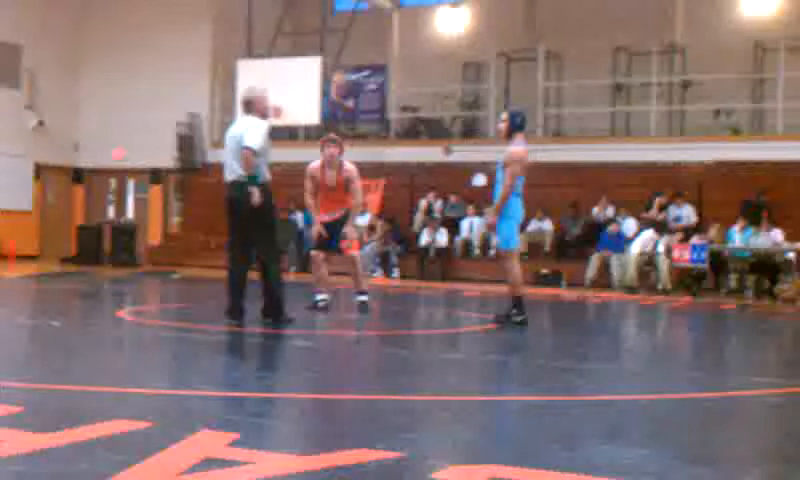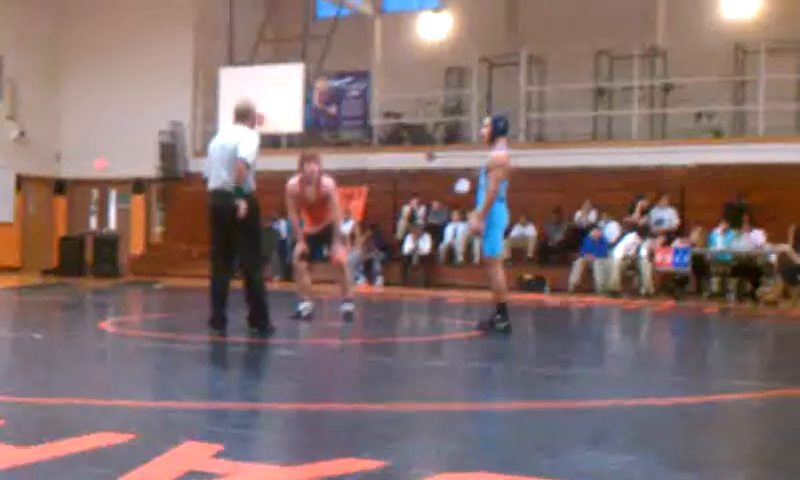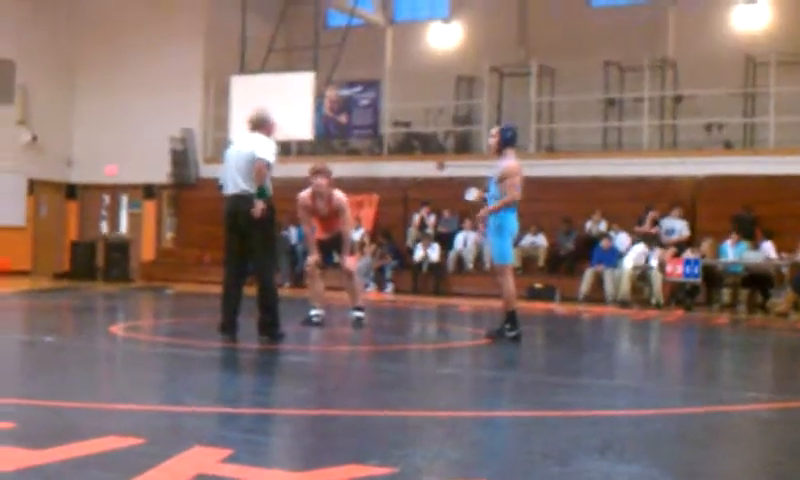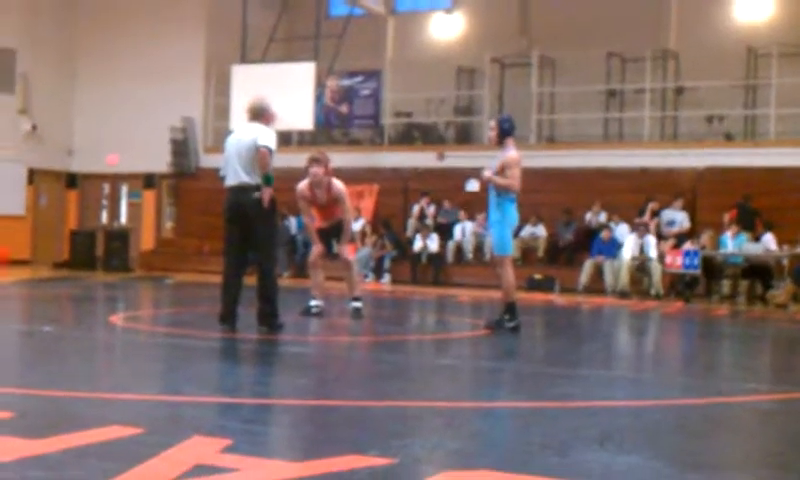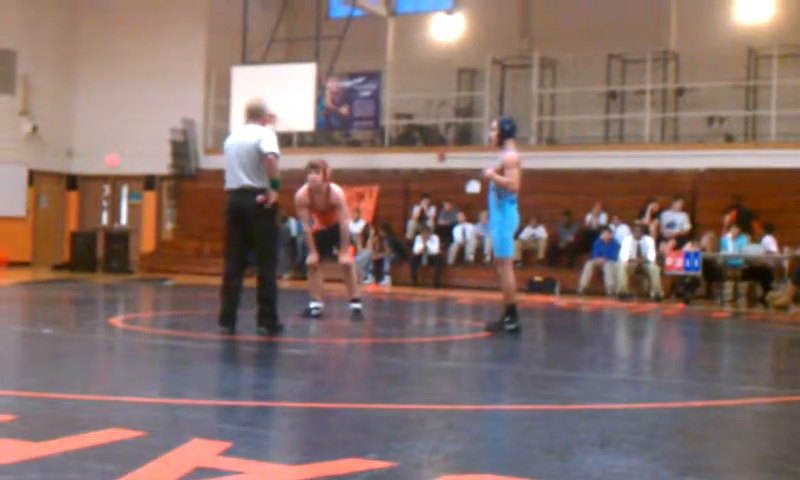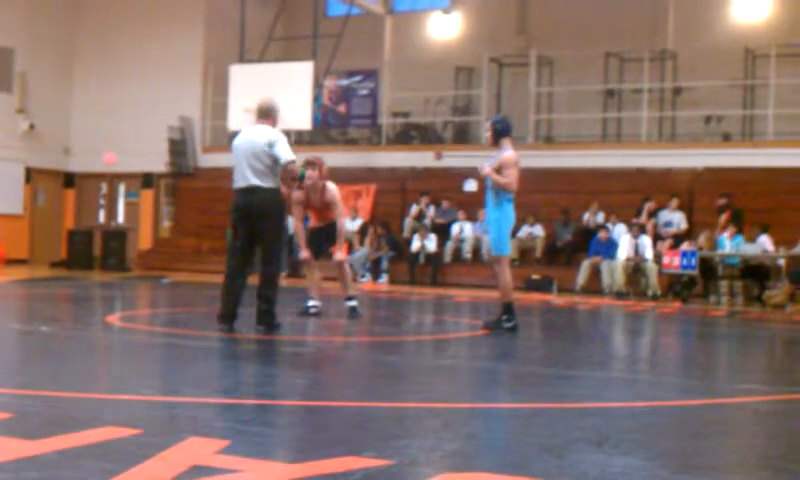
dt=0.4s
person 1, frame 1
left shoulder: (234, 127)
right shoulder: (258, 125)
left elbow: (230, 161)
right elbow: (248, 153)
left wrist: (240, 184)
right wrist: (254, 185)
left hip: (233, 190)
right hip: (253, 191)
left knee: (238, 254)
right knee: (267, 253)
left ankle: (235, 312)
right ankle: (273, 311)
person 1, frame 2
left shoulder: (219, 136)
right shoulder: (249, 135)
left elbow: (208, 173)
right elbow: (241, 165)
left wrist: (219, 193)
right wrist: (241, 197)
left hip: (216, 199)
right hip: (238, 201)
left knee: (220, 263)
right knee: (251, 262)
left ankle: (218, 321)
right ankle: (258, 321)
person 1, frame 3
left shoulder: (234, 145)
right shoulder: (265, 143)
left elbow: (224, 181)
right elbow: (260, 164)
left wrist: (236, 198)
right wrist: (260, 197)
left hip: (232, 204)
right hip: (254, 206)
left knee: (233, 268)
right knee: (264, 268)
left ankle: (228, 327)
right ankle: (268, 328)
person 1, frame 4
left shoulder: (233, 135)
right shoulder: (265, 132)
left elbow: (225, 171)
right elbow: (263, 152)
right wrist: (267, 184)
left hip: (233, 196)
right hip: (256, 196)
left knee: (233, 259)
right knee: (265, 259)
left ankle: (227, 318)
right ankle: (267, 319)
person 1, frame 5
left shoulder: (231, 137)
right shoulder: (264, 133)
left elbow: (235, 169)
right elbow: (270, 158)
right wrist: (274, 187)
left hip: (234, 198)
right hip: (258, 200)
left knee: (233, 261)
right knee: (266, 261)
left ankle: (227, 319)
right ankle: (267, 320)
person 1, frame 6
left shoulder: (239, 137)
right shoulder: (274, 135)
right elbow: (289, 166)
left hip: (242, 197)
right hip: (268, 198)
left knee: (237, 258)
right knee: (270, 260)
left ankle: (226, 317)
right ankle: (265, 318)
person 2, frame 1
left shoulder: (516, 150)
right shoulder: (514, 149)
left elbow: (509, 186)
left wrist: (494, 212)
right wrist: (494, 210)
left hip: (507, 209)
right hip: (507, 209)
left knee: (510, 258)
right knee: (508, 258)
left ankle: (519, 310)
right ankle: (515, 308)
person 2, frame 2
left shoulder: (498, 155)
right shoulder: (497, 154)
left elbow: (493, 191)
left wrist: (480, 218)
right wrist: (477, 213)
left hip: (492, 215)
right hip: (490, 214)
left knee: (494, 264)
right knee: (492, 264)
left ankle: (502, 317)
right ankle: (499, 315)
person 2, frame 3
left shoulder: (510, 164)
right shoulder: (503, 164)
left elbow: (514, 197)
left wrist: (489, 210)
right wrist: (487, 197)
left hip: (502, 222)
right hip: (497, 222)
left knee: (504, 272)
right knee: (502, 273)
left ankle: (512, 325)
right ankle: (508, 323)
person 2, frame 4
left shoulder: (511, 156)
right shoulder: (504, 155)
left elbow: (514, 186)
left wrist: (491, 178)
right wrist: (491, 178)
left hip: (503, 214)
right hip: (498, 213)
left knee: (504, 263)
right knee: (501, 264)
left ankle: (511, 316)
right ankle: (508, 314)
person 2, frame 5
left shoulder: (510, 156)
right shoulder: (505, 156)
left elbow: (513, 185)
left wrist: (492, 175)
right wrist: (493, 176)
left hip: (504, 215)
right hip: (499, 214)
left knee: (504, 265)
right knee: (502, 266)
left ankle: (512, 318)
right ankle: (508, 316)
person 2, frame 6
left shoulder: (508, 155)
right shoulder: (502, 155)
left elbow: (511, 185)
left wrist: (490, 174)
right wrist: (490, 174)
left hip: (501, 213)
right hip: (496, 213)
left knee: (501, 263)
right knee: (498, 264)
left ankle: (509, 316)
right ankle: (506, 314)
person 3, frame 1
left shoulder: (349, 169)
right shoulder: (313, 169)
left elbow: (358, 198)
right elbow: (309, 196)
left wrist: (350, 224)
right wrist: (316, 222)
left hip: (344, 216)
right hip: (323, 218)
left knee: (353, 255)
right knee: (316, 256)
left ankle: (362, 296)
right ankle: (322, 296)
person 3, frame 2
left shoulder: (327, 184)
right shoulder: (292, 186)
left elbow: (336, 214)
right elbow: (293, 214)
left wrist: (337, 242)
right wrist: (300, 240)
left hip: (328, 226)
right hip: (309, 228)
left knee: (341, 261)
right knee: (298, 264)
left ankle: (348, 304)
right ankle: (305, 305)
person 3, frame 3
left shoulder: (339, 198)
right shoulder: (303, 198)
left elbow: (347, 228)
right elbow: (306, 226)
left wrist: (345, 254)
right wrist: (313, 252)
left hip: (340, 235)
right hip: (321, 235)
left knee: (350, 269)
right knee: (311, 269)
left ankle: (358, 312)
right ankle: (316, 312)
person 3, frame 4
left shoulder: (338, 187)
right shoulder: (302, 189)
left elbow: (347, 216)
right elbow: (307, 217)
left wrist: (344, 243)
right wrist: (316, 242)
left hip: (340, 223)
right hip: (321, 224)
left knee: (348, 259)
right knee: (313, 260)
left ankle: (356, 302)
right ankle: (316, 302)
person 3, frame 5
left shoulder: (336, 193)
right shoulder: (301, 195)
left elbow: (345, 223)
right elbow: (305, 225)
left wrist: (344, 252)
right wrist: (312, 252)
left hip: (338, 227)
right hip: (320, 228)
left knee: (347, 262)
right knee: (312, 262)
left ankle: (356, 305)
right ankle: (316, 304)
person 3, frame 6
left shoulder: (331, 190)
right shoulder: (298, 193)
left elbow: (340, 220)
right elbow: (298, 222)
left wrist: (340, 249)
right wrist: (303, 249)
left hip: (334, 224)
right hip: (316, 225)
left knee: (340, 260)
right knee: (309, 260)
left ankle: (351, 302)
right ankle: (314, 303)
